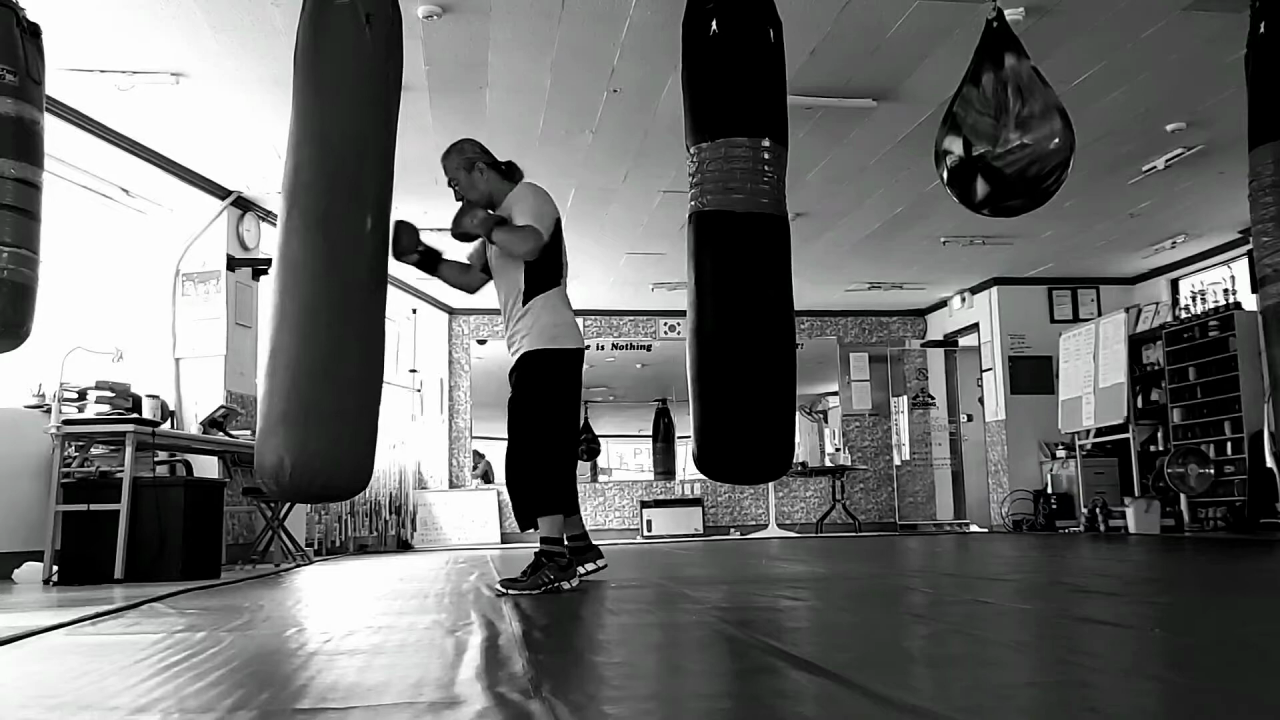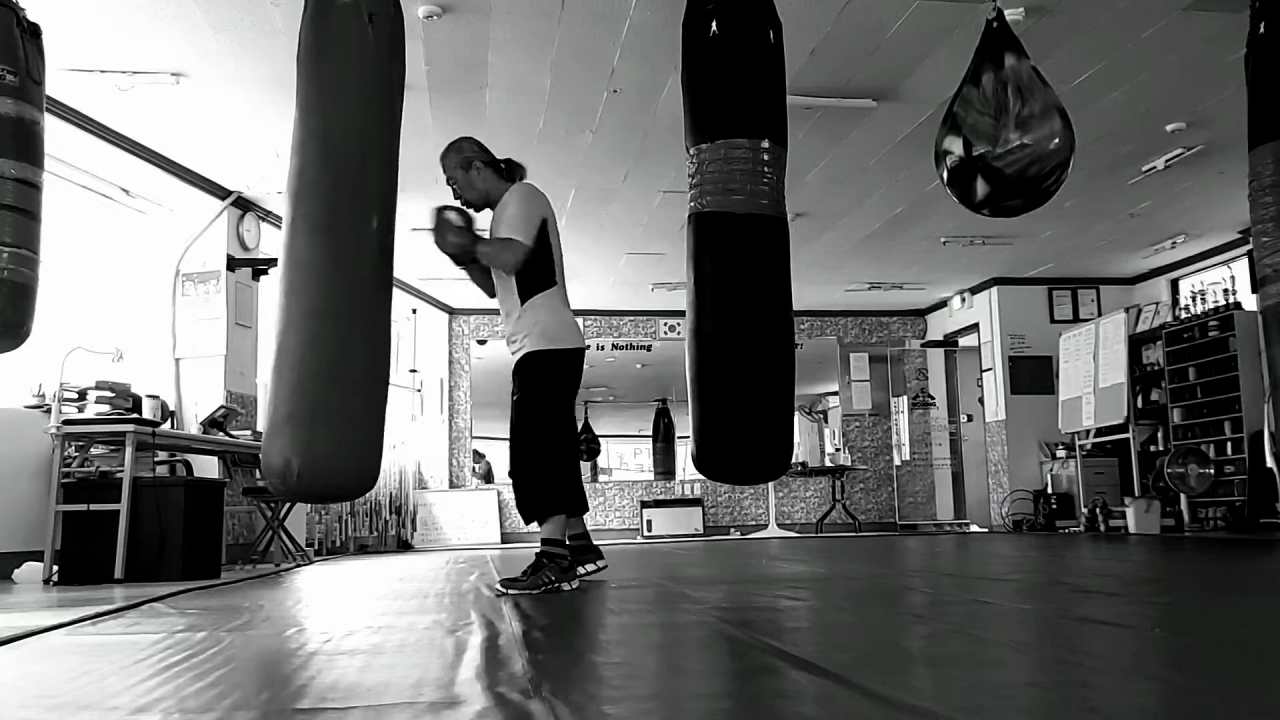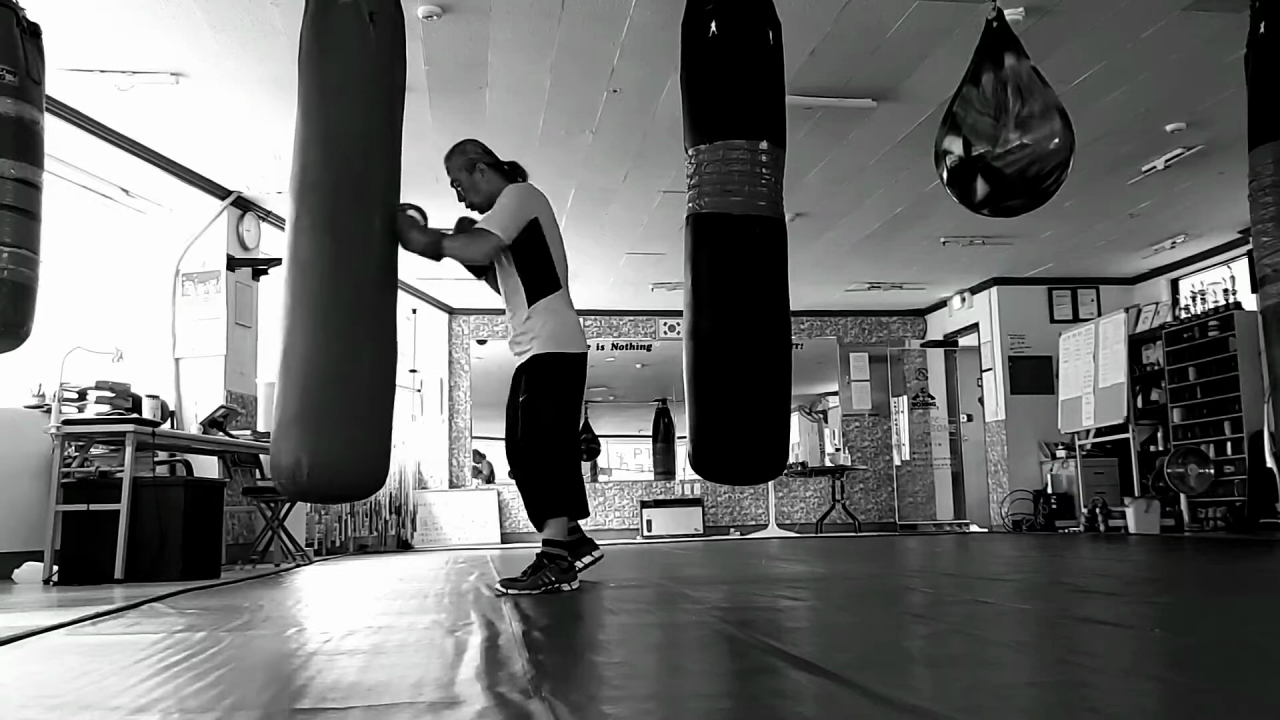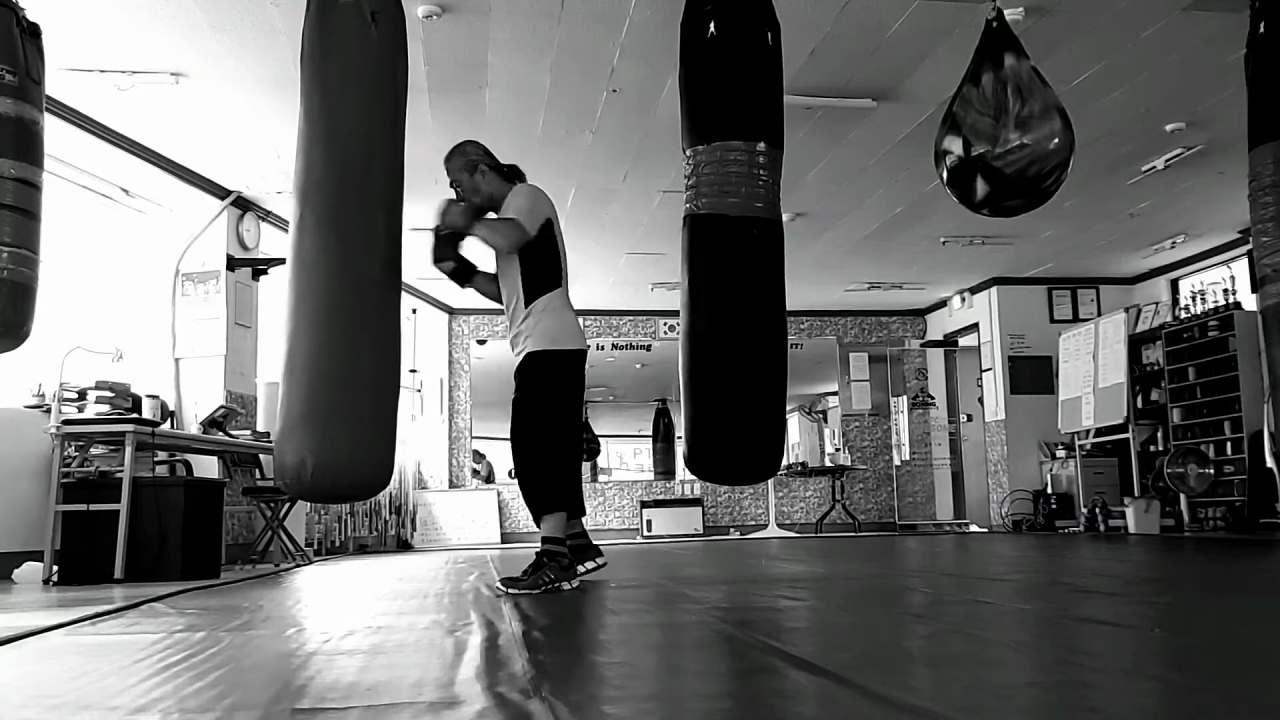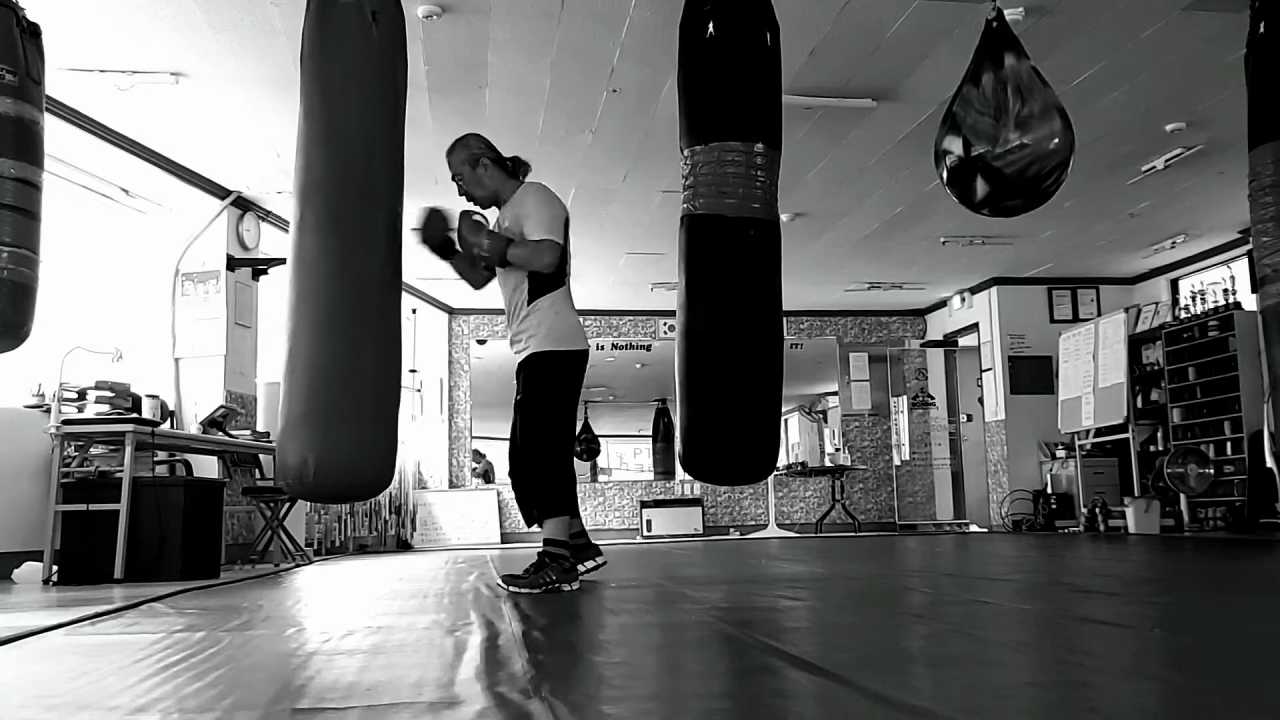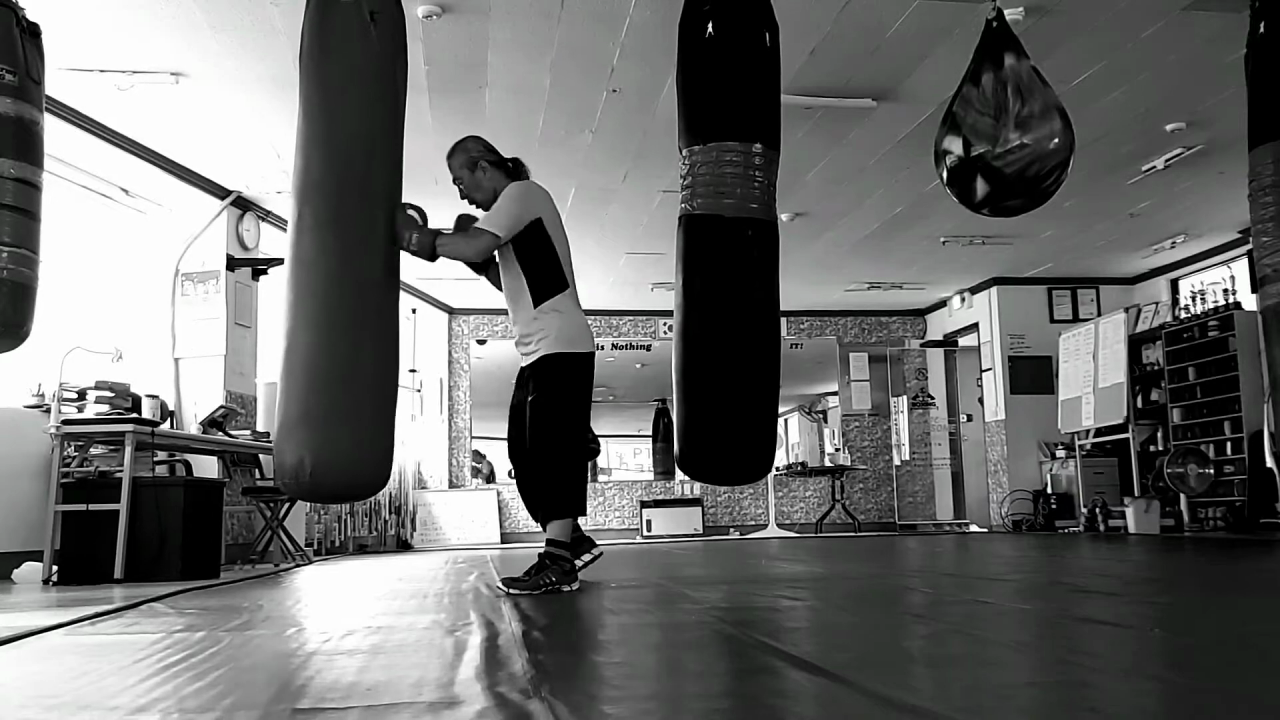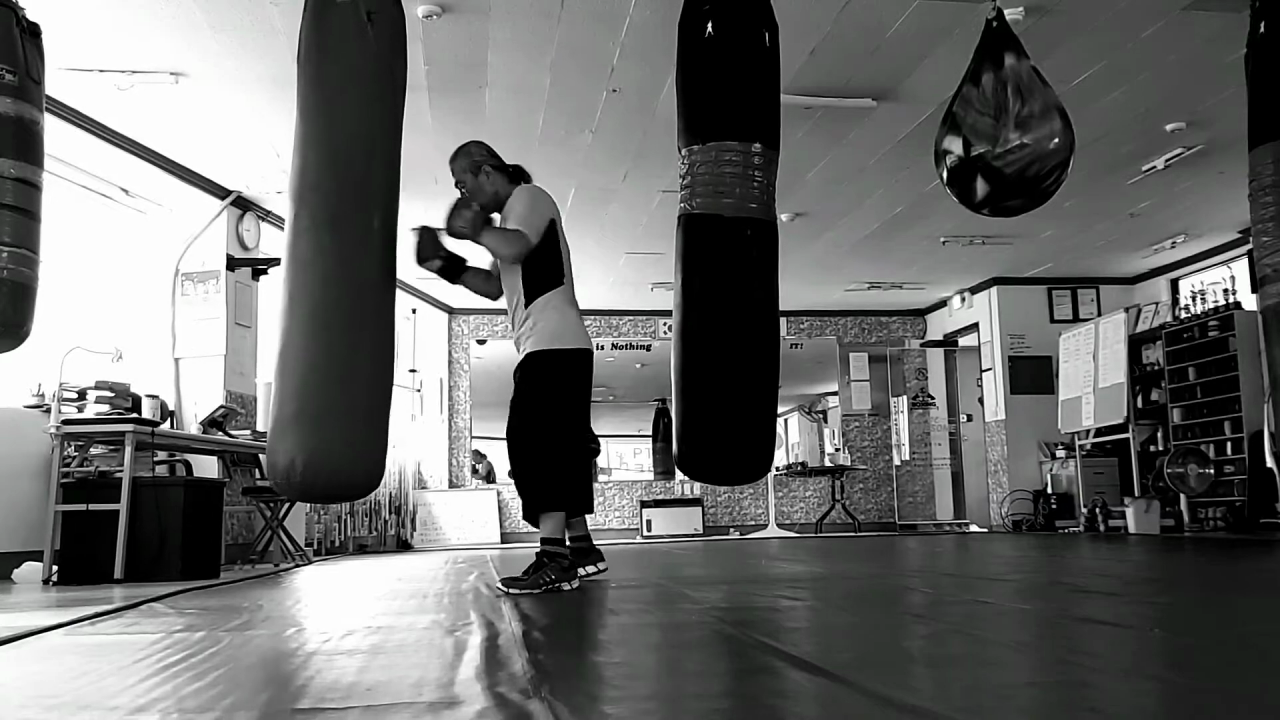
dt=0.2s
person 1, frame 1
left shoulder: (529, 196)
right shoulder: (499, 217)
left elbow: (528, 248)
right elbow: (469, 279)
left wrist: (485, 228)
right wrist: (423, 257)
left hip: (548, 345)
right hip: (536, 348)
left knee: (534, 449)
right knee: (546, 450)
left ankle: (552, 558)
right ankle: (576, 548)
person 1, frame 2
left shoulder: (521, 197)
right shoulder: (505, 213)
left elbow: (510, 258)
right elbow: (502, 286)
left wrist: (465, 242)
right wrist: (468, 257)
left hip: (547, 345)
right hip: (538, 349)
left knee: (538, 450)
right knee: (543, 450)
left ankle: (555, 559)
right ankle: (578, 547)
person 1, frame 3
left shoulder: (519, 195)
right shoulder: (506, 212)
left elbow: (480, 250)
right elbow: (497, 275)
left wrist: (427, 239)
right wrist: (433, 246)
left hip: (551, 348)
right hip: (537, 351)
left knee: (541, 450)
right knee: (529, 451)
left ankle: (555, 560)
right ankle: (572, 543)
person 1, frame 4
left shoulder: (525, 198)
right shoulder: (509, 215)
left elbow: (504, 239)
right elbow: (501, 291)
left wrist: (467, 220)
right wrist: (455, 266)
left hip: (551, 345)
right hip: (539, 350)
left knee: (542, 447)
right knee: (547, 449)
left ankle: (555, 558)
right ankle: (576, 545)
person 1, frame 5
left shoulder: (534, 197)
right shoulder: (509, 215)
left elbow: (547, 258)
right elbow: (479, 277)
left wrist: (496, 248)
right wrist: (446, 247)
left hip: (551, 345)
right hip: (538, 348)
left knee: (539, 447)
right knee: (537, 448)
left ankle: (556, 559)
right ankle: (577, 546)
person 1, frame 6
left shoulder: (522, 193)
right shoulder: (512, 207)
left elbow: (476, 246)
right elbow: (511, 280)
left wrist: (429, 241)
right wrist: (458, 251)
left hip: (558, 348)
right hip: (541, 351)
left knee: (549, 449)
right knee: (529, 449)
left ankle: (556, 561)
right ankle: (572, 542)
person 1, frame 7
left shoulder: (527, 197)
right shoulder: (515, 210)
left elbow: (512, 250)
right elbow: (499, 285)
left wrist: (476, 228)
right wrist: (447, 264)
left hip: (554, 345)
right hip: (549, 349)
left knee: (539, 446)
right knee: (555, 448)
left ankle: (554, 558)
right ankle: (581, 548)
